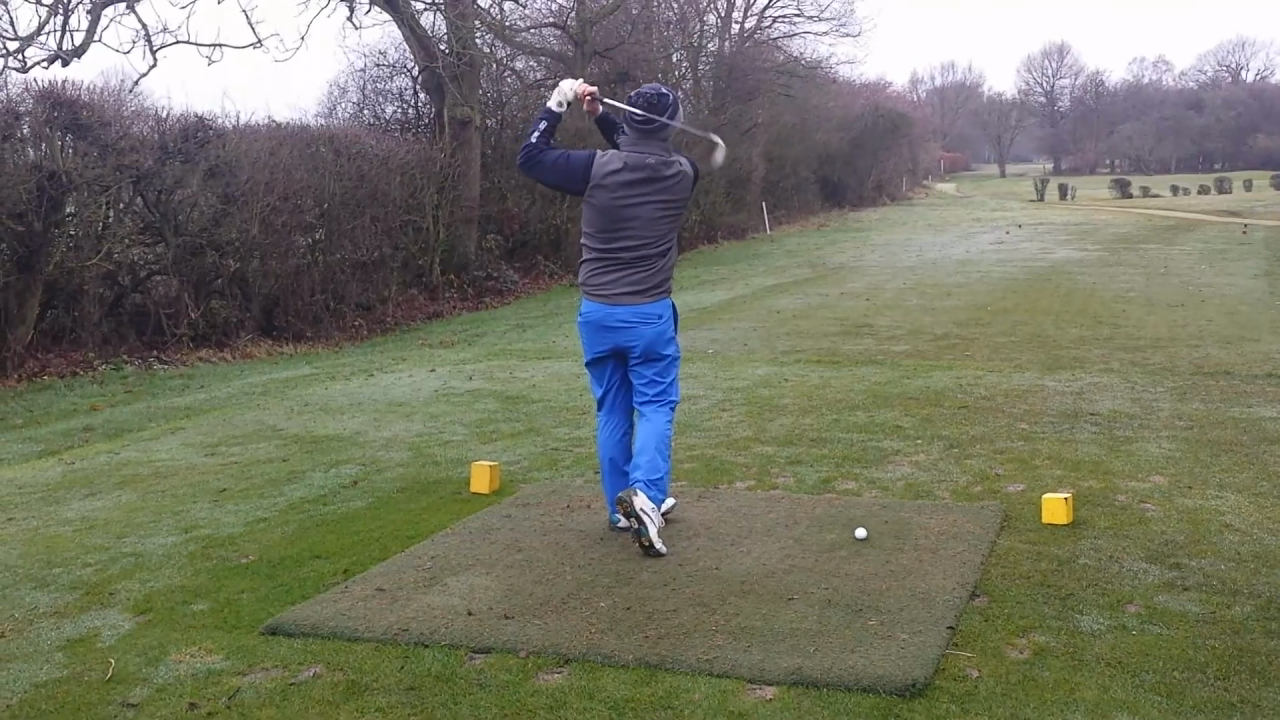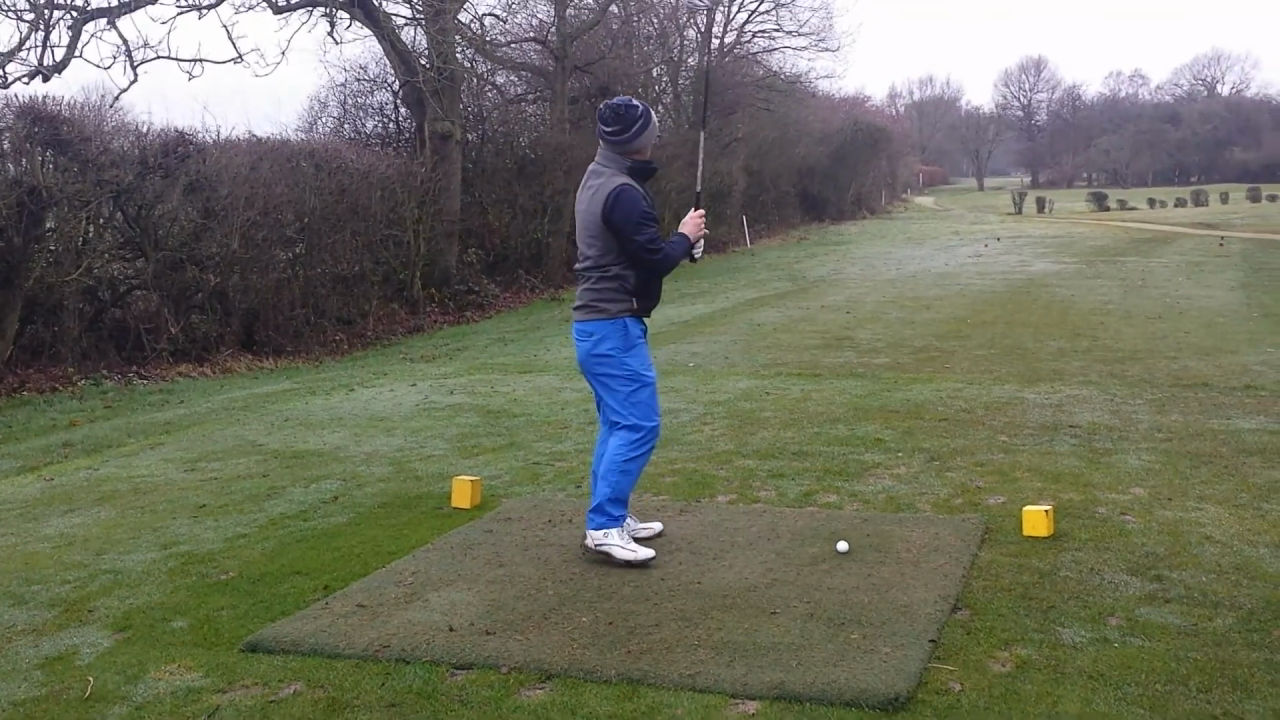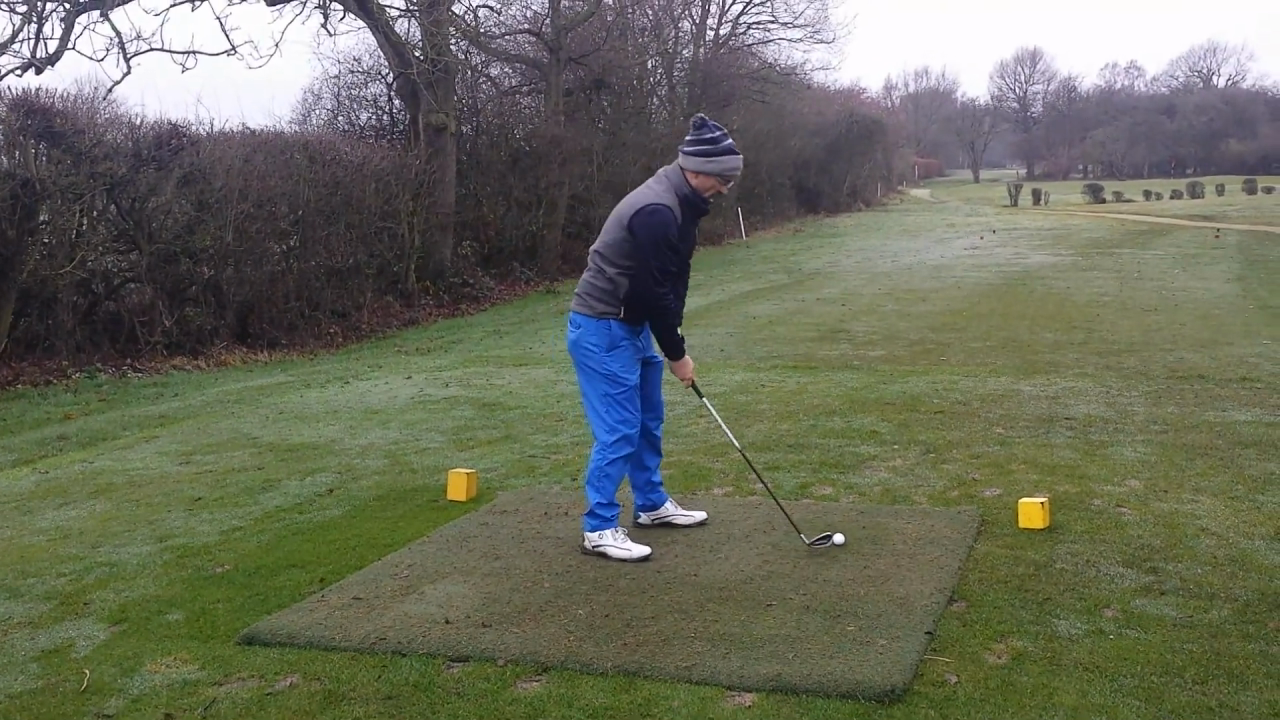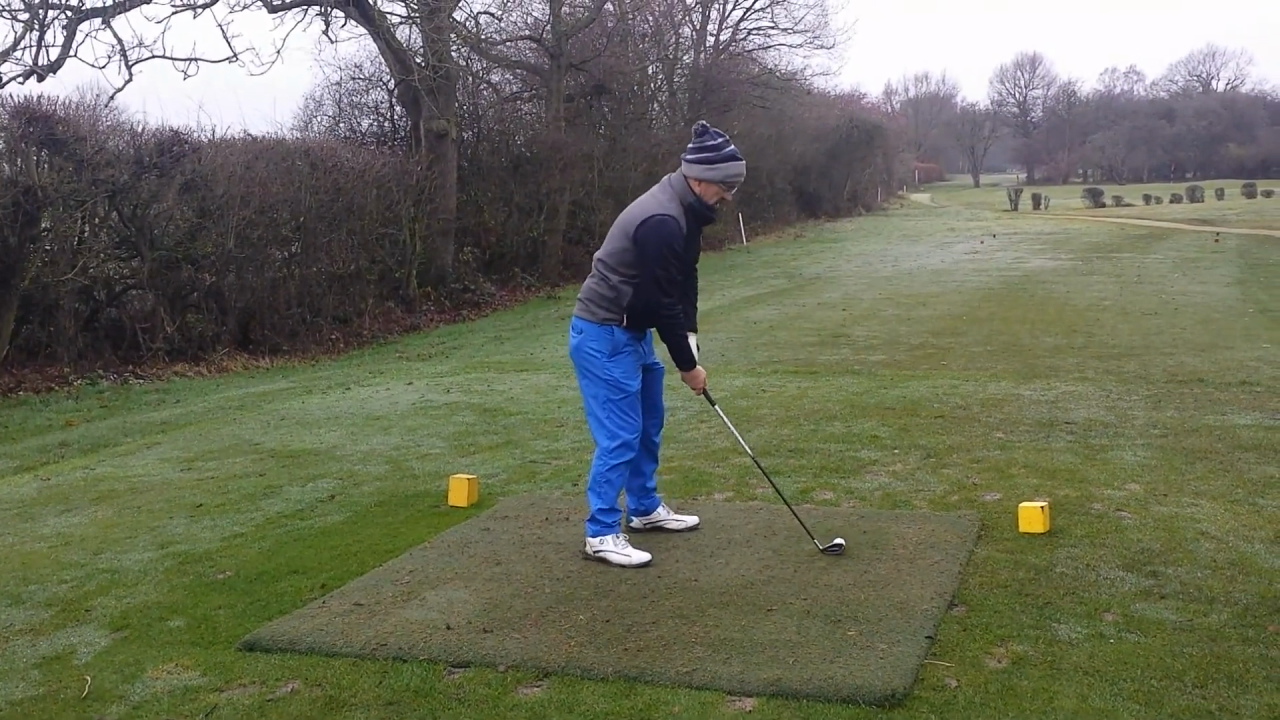
dt=1s
person 1, frame 1
left shoulder: (597, 169)
right shoulder: (683, 173)
left elbow: (529, 158)
left wrist: (557, 102)
right wrist: (599, 113)
left hip: (598, 312)
right hip: (651, 313)
left knee: (611, 410)
right knee: (656, 407)
left ankle: (622, 506)
right ankle: (646, 494)
person 1, frame 2
left shoulder: (597, 180)
right shoulder: (623, 193)
right elbow: (655, 260)
left wrist: (678, 239)
right wrist: (687, 236)
left hip: (600, 322)
right hip: (613, 326)
left knee: (619, 423)
right knee: (636, 426)
left ankle: (612, 518)
right ankle: (603, 526)
person 1, frame 3
left shoulder: (678, 201)
right shoulder: (657, 212)
left elbow: (673, 280)
right elbow: (655, 291)
left wrist: (673, 340)
right wrist: (677, 354)
left hip: (630, 324)
right hip: (602, 327)
left knee: (648, 419)
right knee: (618, 428)
left ankle: (652, 504)
right ankle: (599, 528)
person 1, frame 4
left shoulder: (681, 207)
right shoulder: (661, 223)
left elbow: (684, 280)
right elbow: (661, 301)
left wrist: (690, 336)
right wrist: (687, 364)
left hip: (631, 329)
right hip: (604, 334)
left knee: (648, 424)
right knee: (620, 434)
left ankle: (644, 508)
right ankle: (601, 534)
